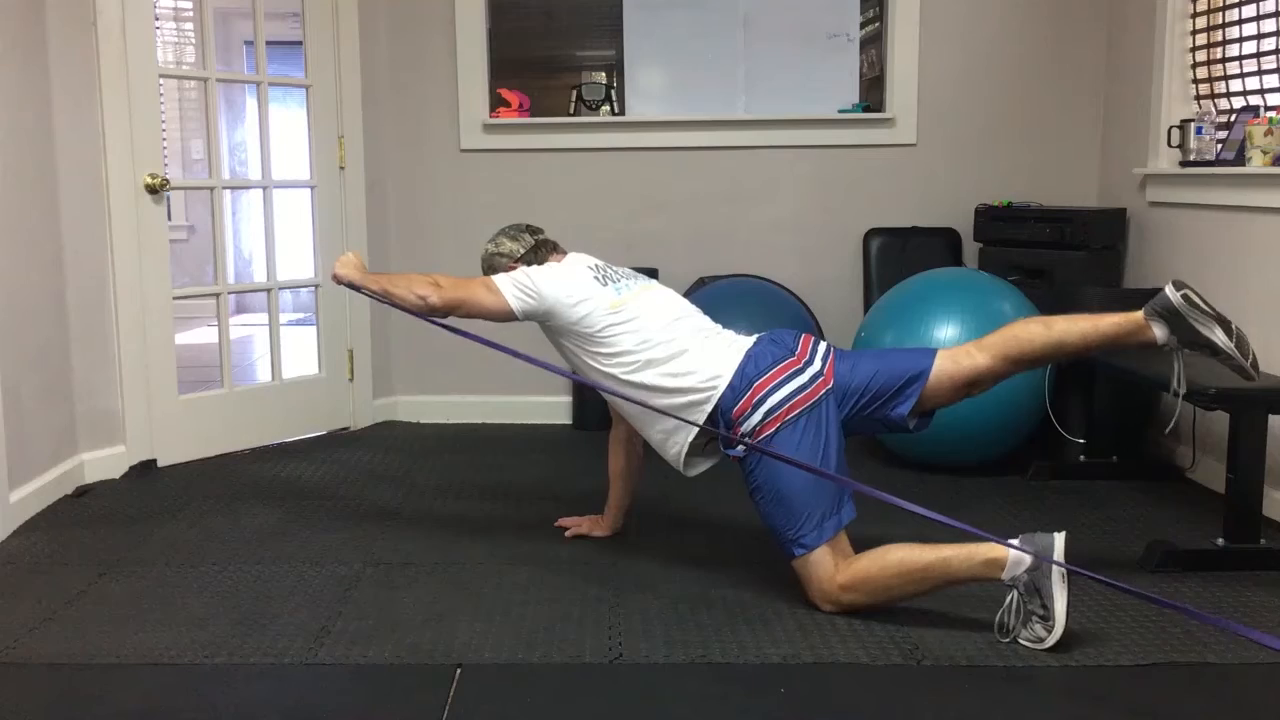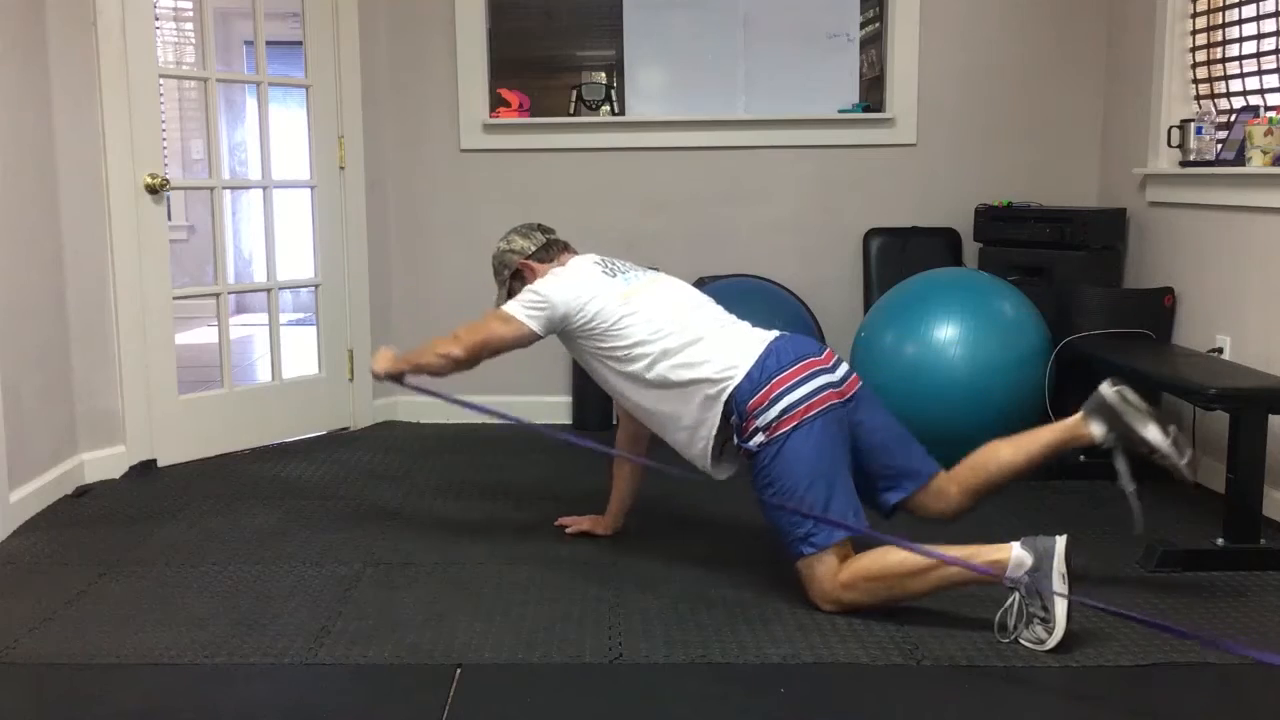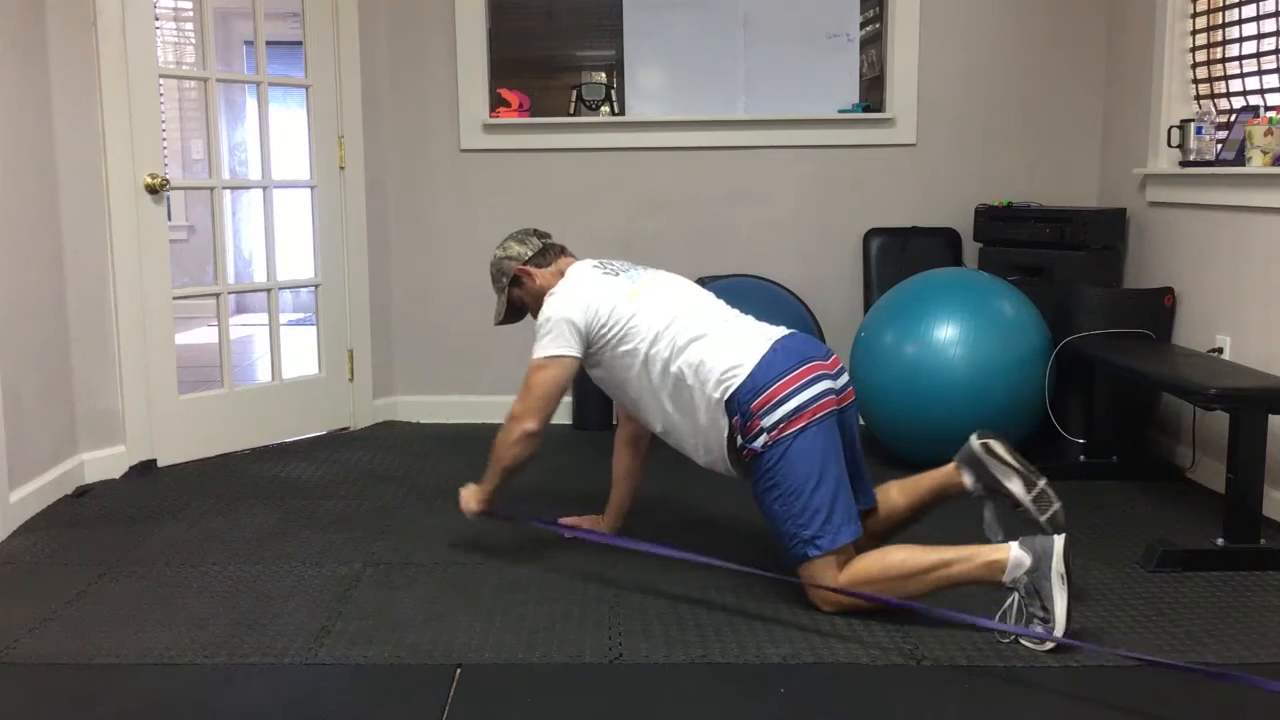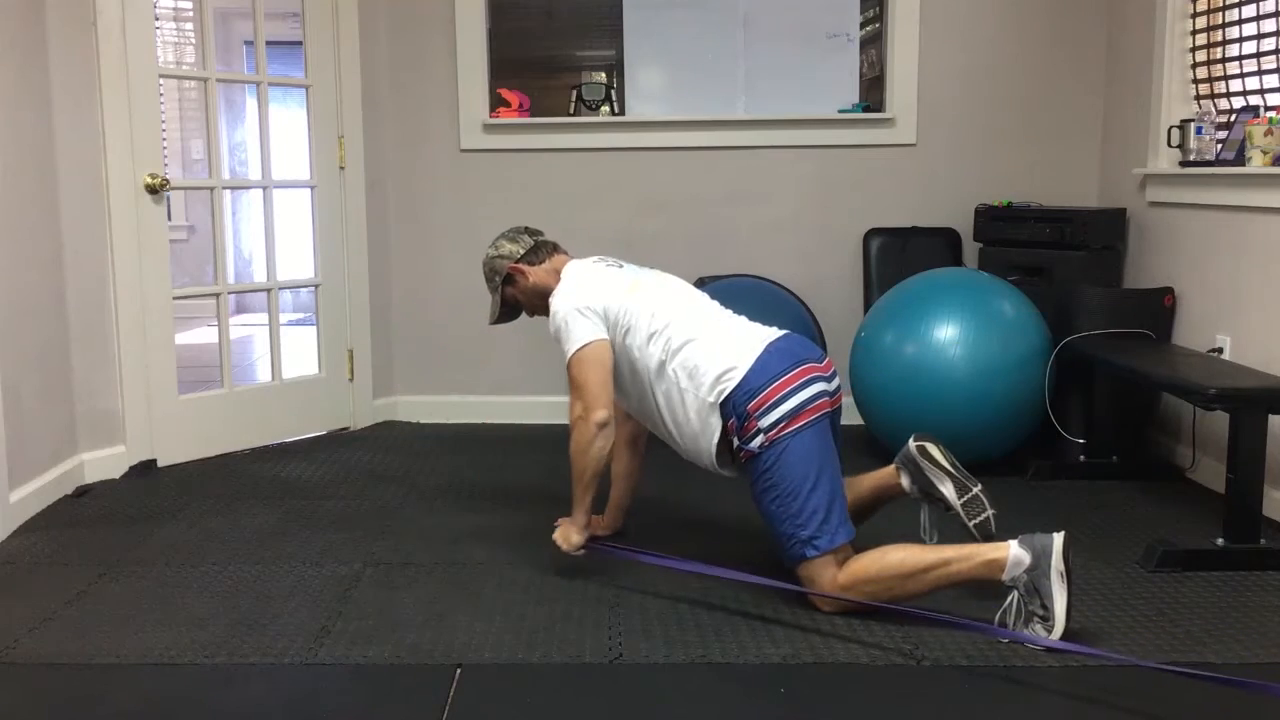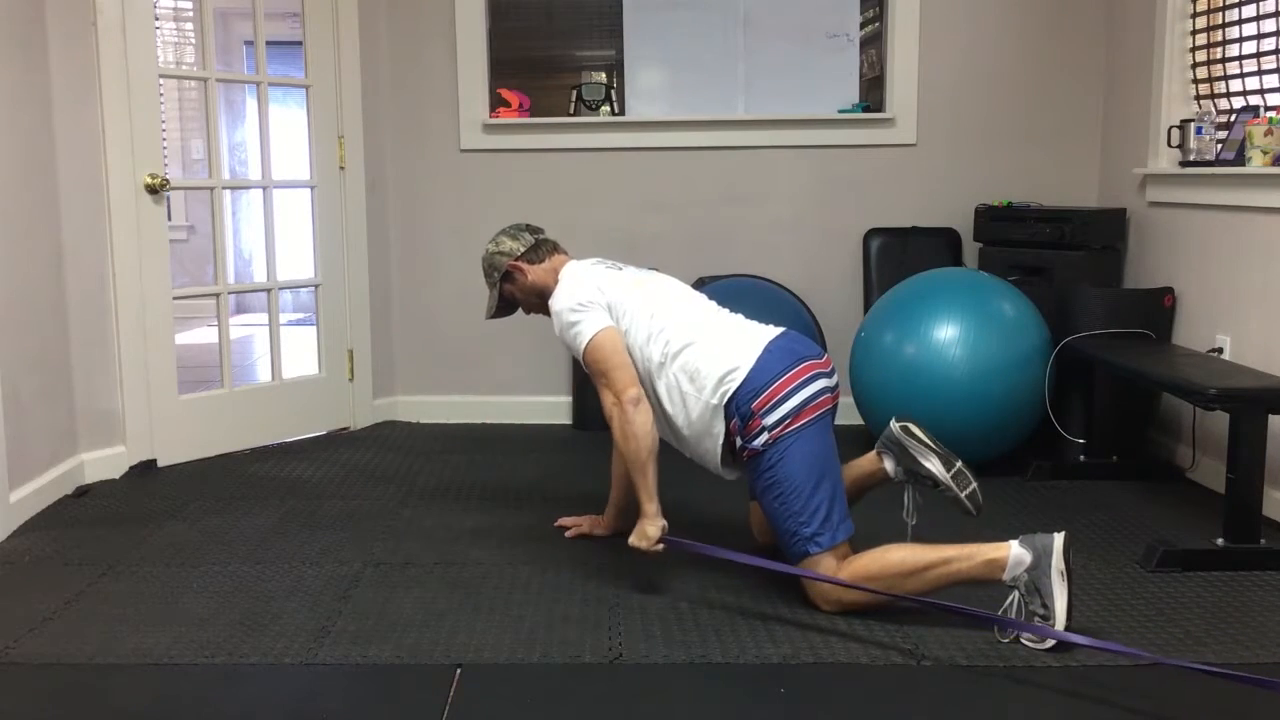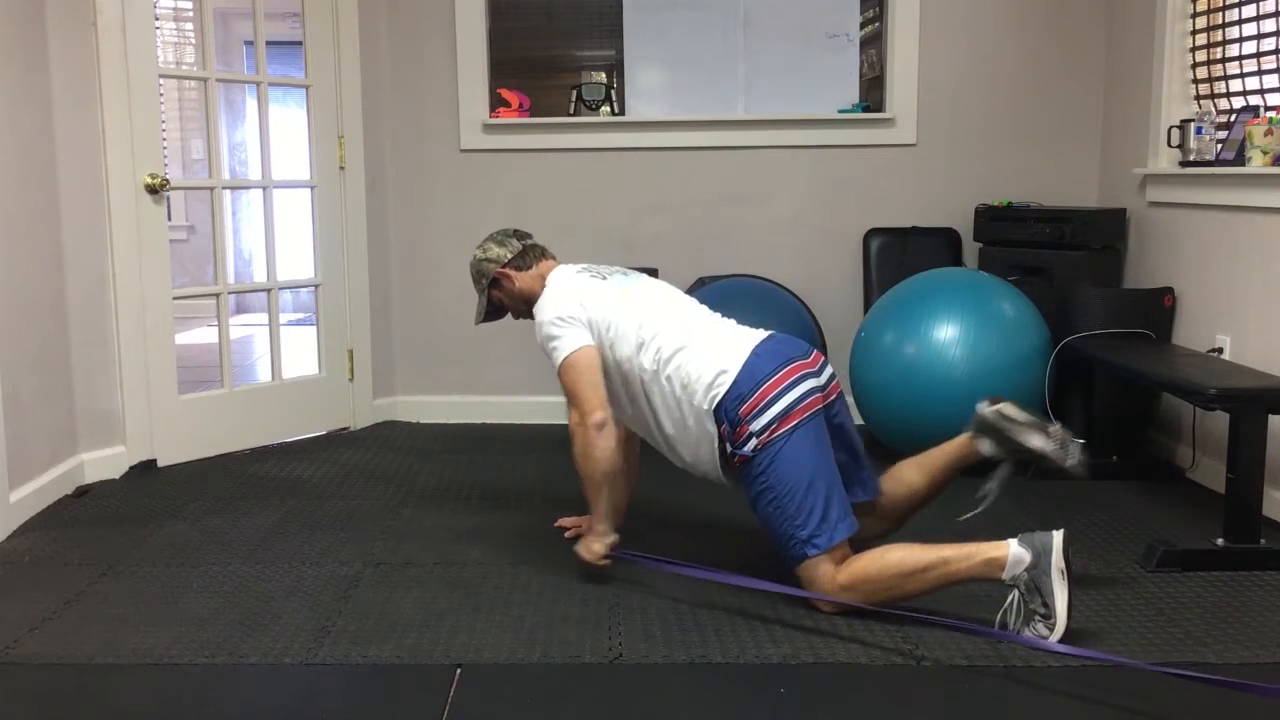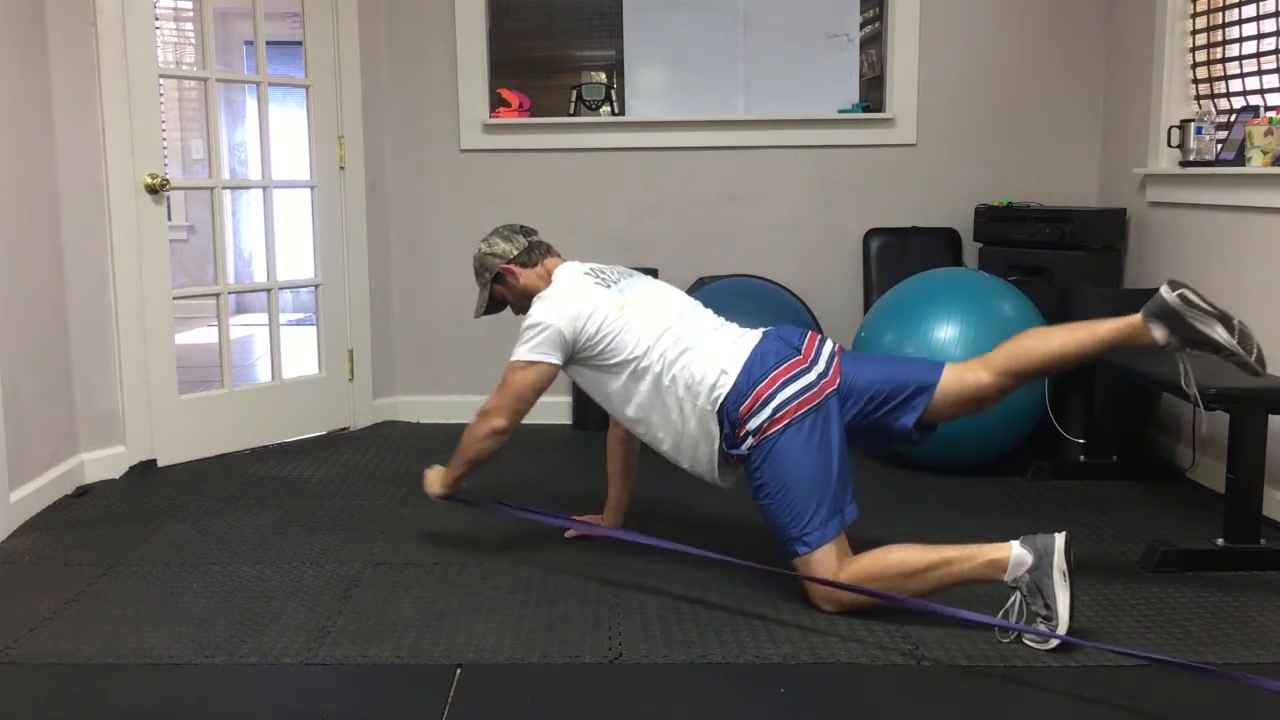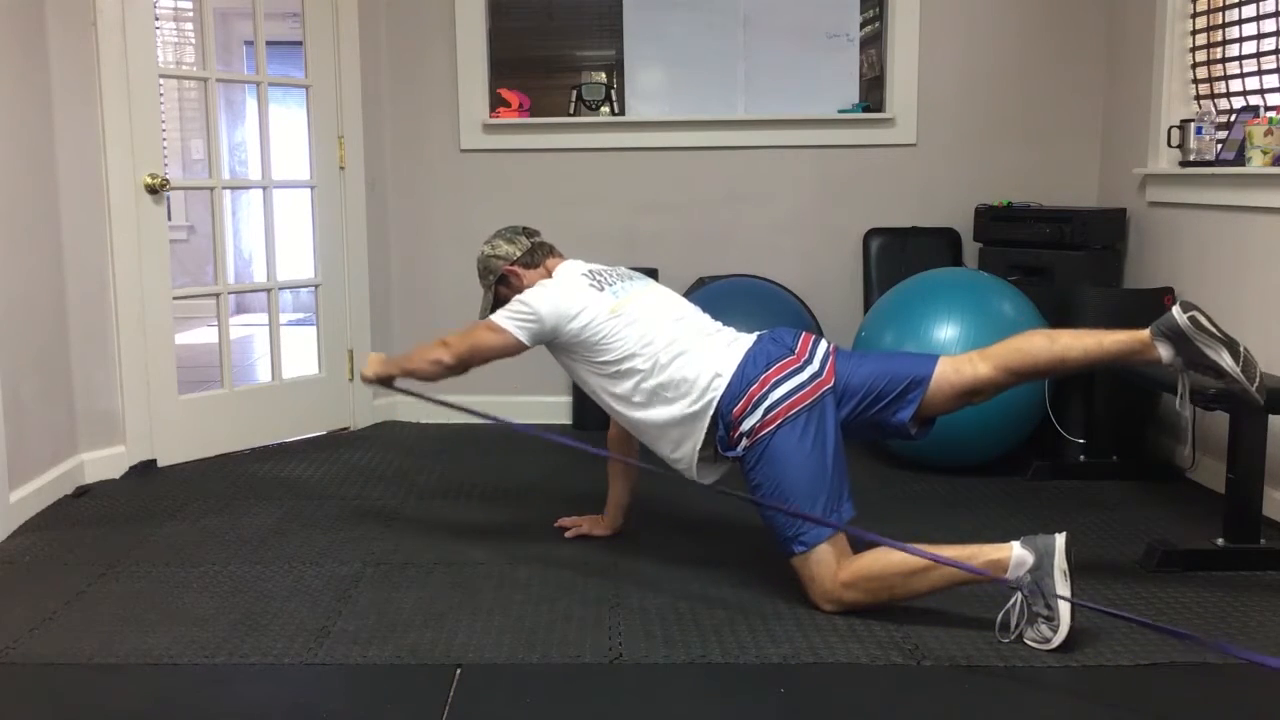
dt=0.5s
person 1, frame 1
left shoulder: (550, 287)
right shoulder: (606, 279)
left elbow: (435, 297)
right elbow: (628, 419)
left wrist: (360, 278)
right wrist: (609, 517)
left hip: (765, 404)
right hip: (797, 361)
left knee: (834, 580)
right knee: (983, 359)
left ankle: (1011, 558)
right ankle: (1158, 321)
person 1, frame 2
left shoulder: (558, 290)
right shoulder: (615, 280)
left elbow: (459, 350)
right elbow: (634, 417)
left wrist: (395, 363)
right wrist: (609, 517)
left hip: (777, 407)
right hip: (813, 371)
left knee: (836, 583)
right knee: (940, 496)
left ankle: (1015, 561)
right ankle: (1086, 424)
person 1, frame 3
left shoulder: (567, 303)
right shoulder: (618, 284)
left elbow: (527, 423)
right elbow: (634, 420)
left wrist: (483, 492)
right wrist: (610, 519)
left hip: (775, 405)
right hip: (810, 368)
left knee: (834, 583)
right knee: (860, 527)
left ankle: (1017, 560)
right ankle: (964, 471)
person 1, frame 4
left shoulder: (571, 300)
right shoulder: (607, 278)
left elbow: (597, 419)
right elbow: (633, 417)
left wrist: (579, 520)
right wrist: (612, 518)
left hip: (767, 405)
right hip: (797, 370)
left knee: (831, 584)
right knee: (807, 520)
left ankle: (1016, 557)
right ankle: (905, 475)
person 1, frame 5
left shoulder: (571, 297)
right shoulder: (607, 280)
left elbow: (628, 404)
right elbow: (633, 405)
left wrist: (649, 512)
right wrist: (610, 518)
left hip: (767, 402)
right hip: (794, 365)
left knee: (832, 582)
right knee: (770, 530)
left ankle: (1018, 558)
right ankle: (888, 459)
person 1, frame 6
left shoulder: (556, 307)
right shoulder: (594, 281)
left elbow: (594, 424)
right elbow: (623, 410)
left wrist: (604, 528)
right wrist: (601, 514)
left hip: (759, 409)
right hip: (793, 367)
left knee: (833, 582)
right knee: (878, 515)
left ankle: (1017, 555)
right ankle: (980, 436)
person 1, frame 7
left shoulder: (552, 311)
right shoulder: (602, 282)
left elbow: (497, 421)
right elbow: (626, 413)
left wrist: (449, 477)
right wrist: (611, 518)
left hip: (766, 410)
right hip: (797, 362)
left knee: (834, 582)
right knee: (984, 380)
left ankle: (1014, 559)
right ankle: (1152, 322)
person 1, frame 8
left shoulder: (549, 301)
right shoulder: (606, 279)
left elbow: (451, 354)
right elbow: (627, 409)
left wrist: (384, 366)
right wrist: (608, 517)
left hip: (762, 409)
right hip: (793, 360)
left knee: (835, 583)
right knee: (981, 371)
left ankle: (1016, 559)
right ankle: (1161, 338)
